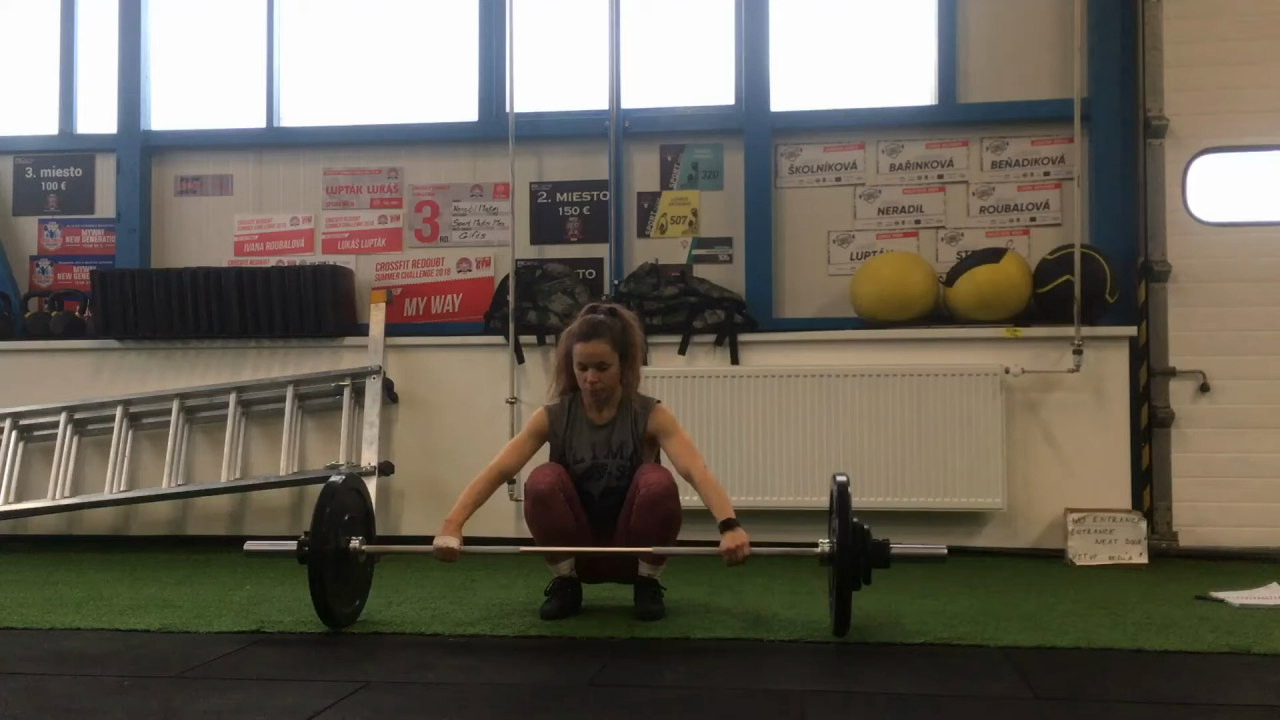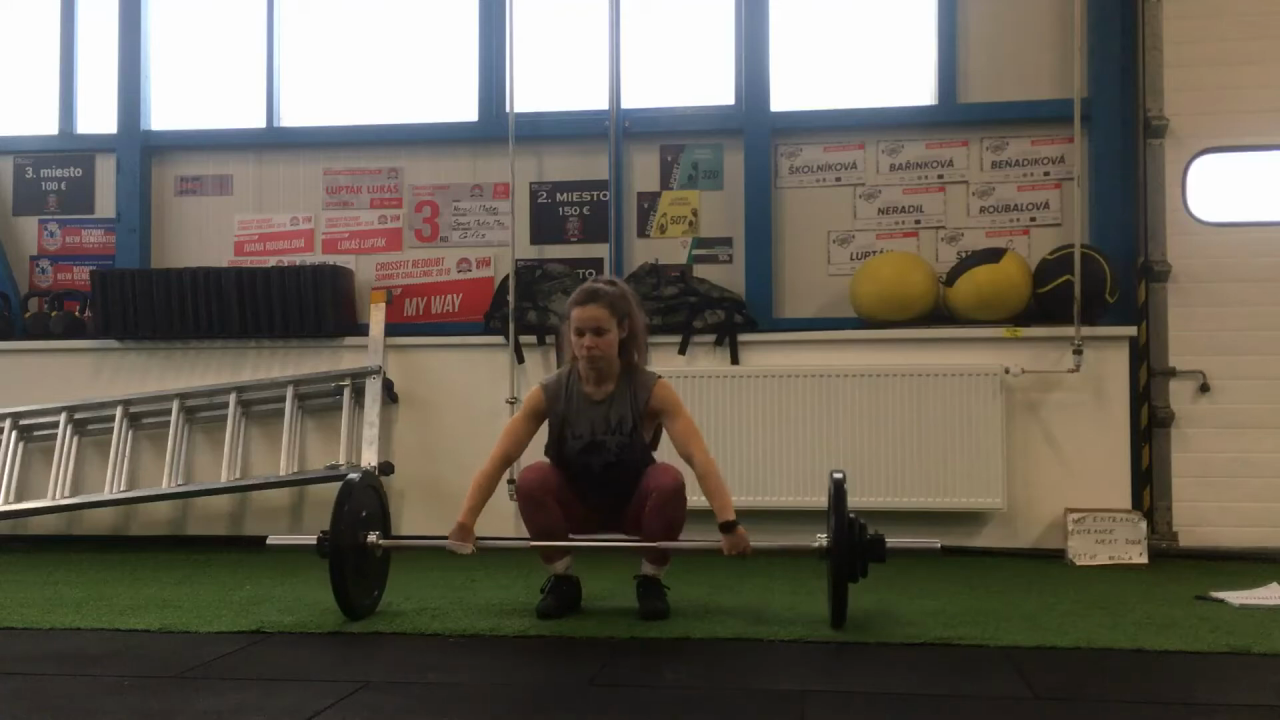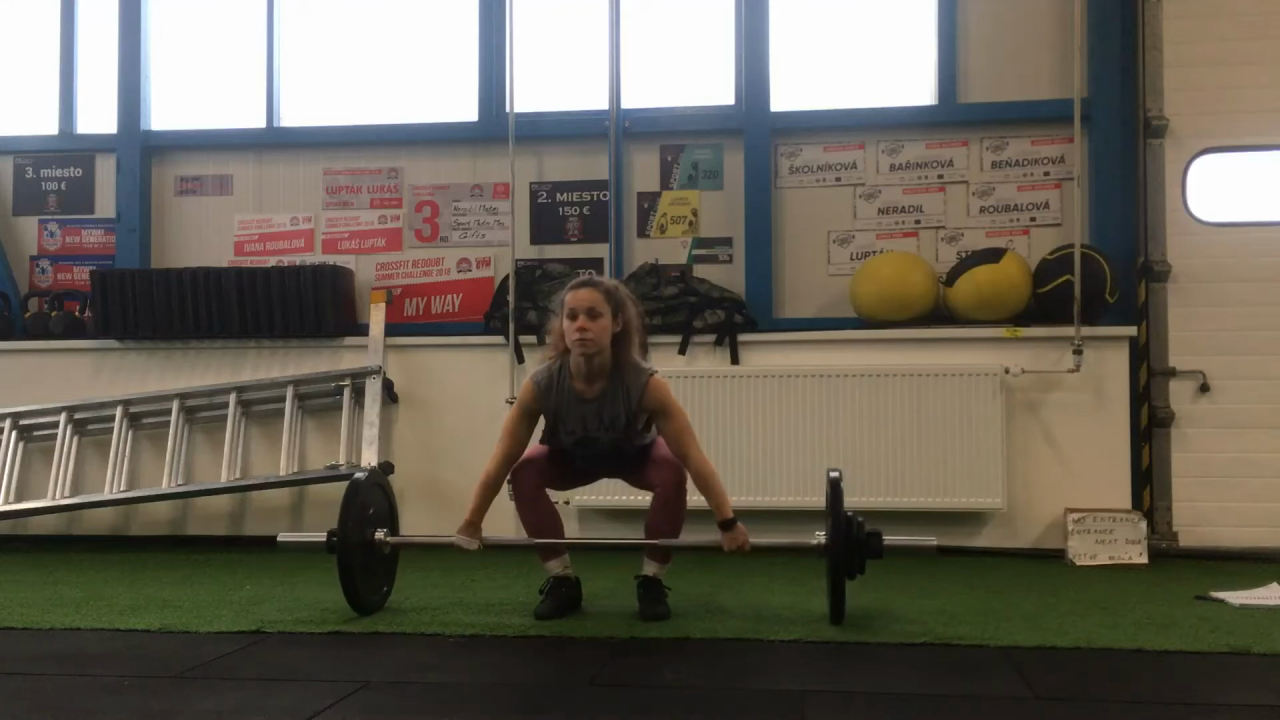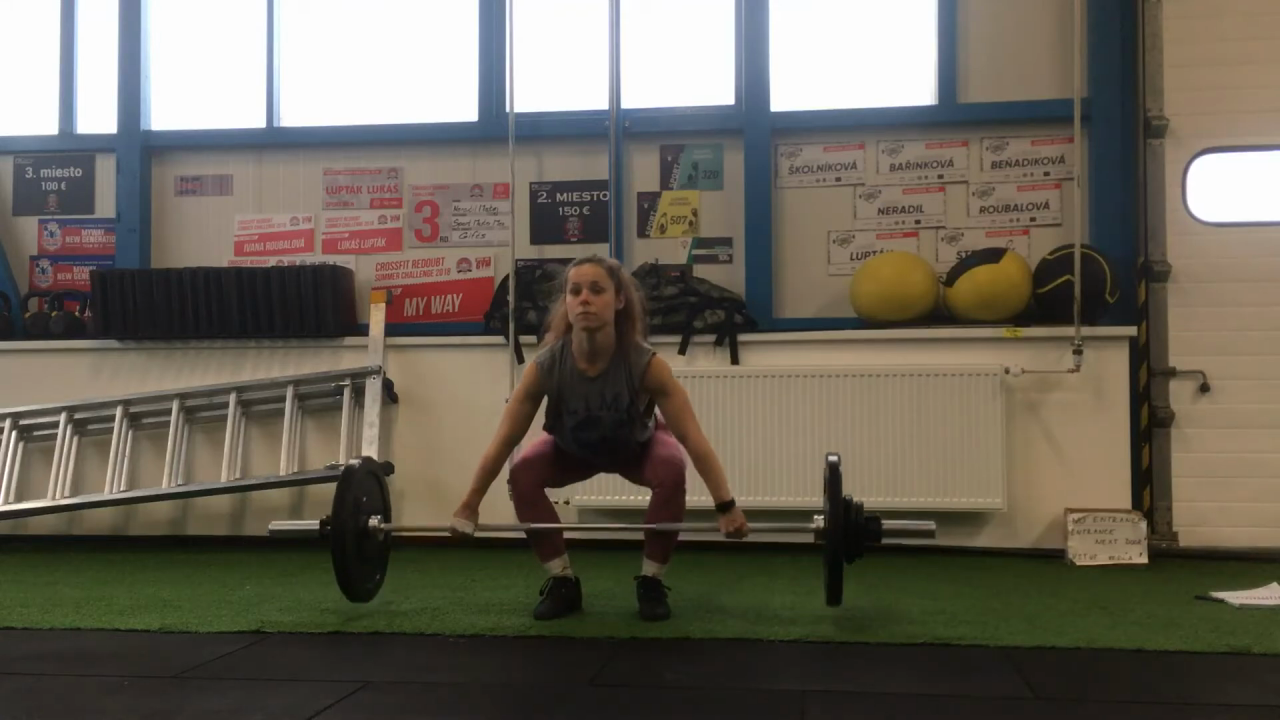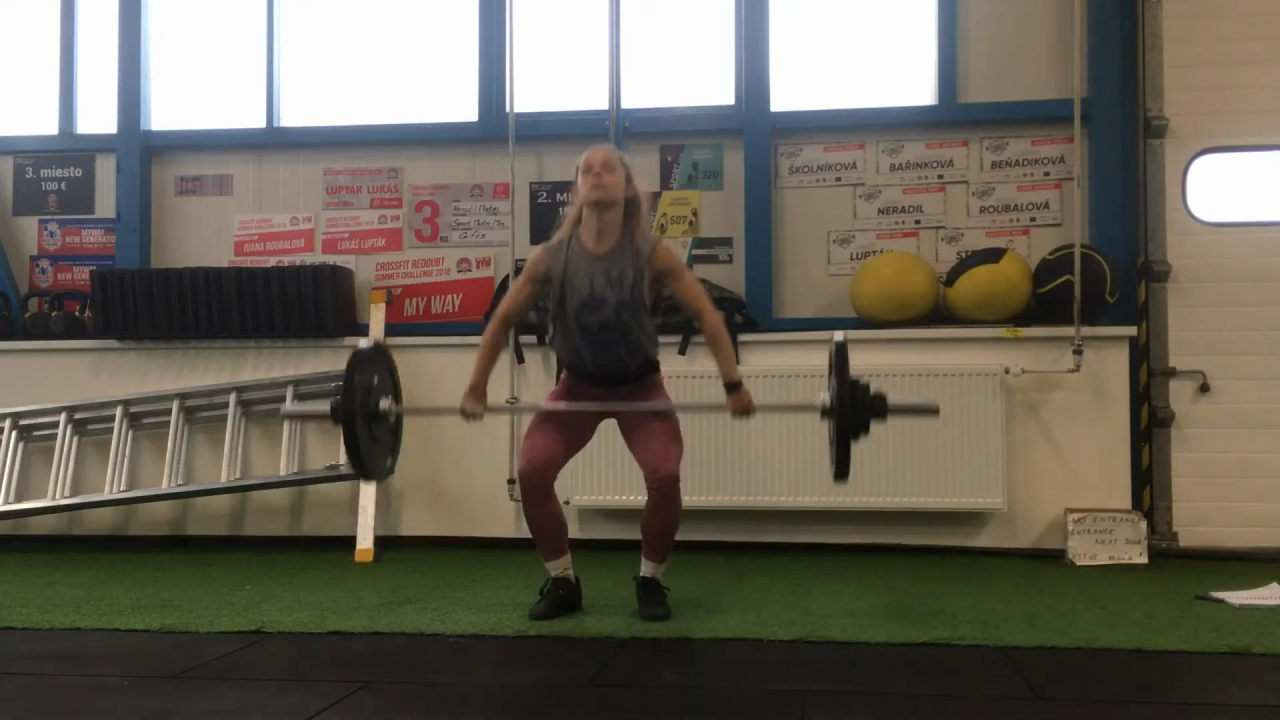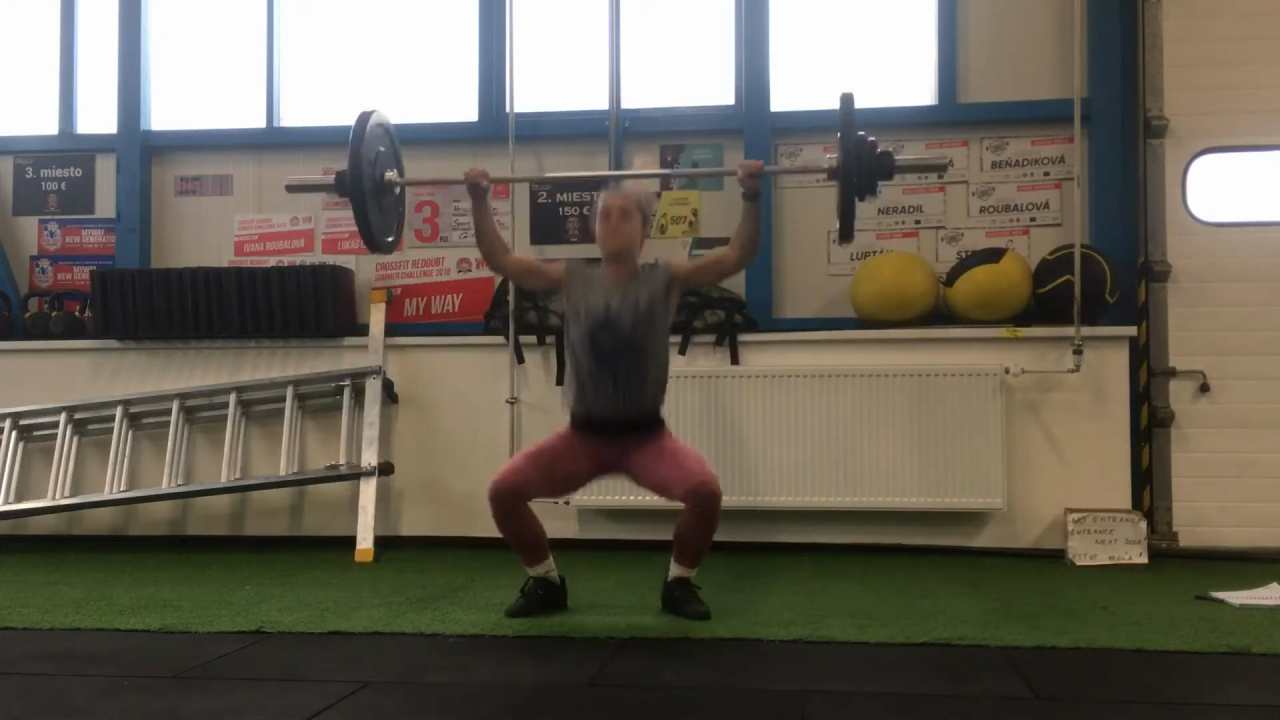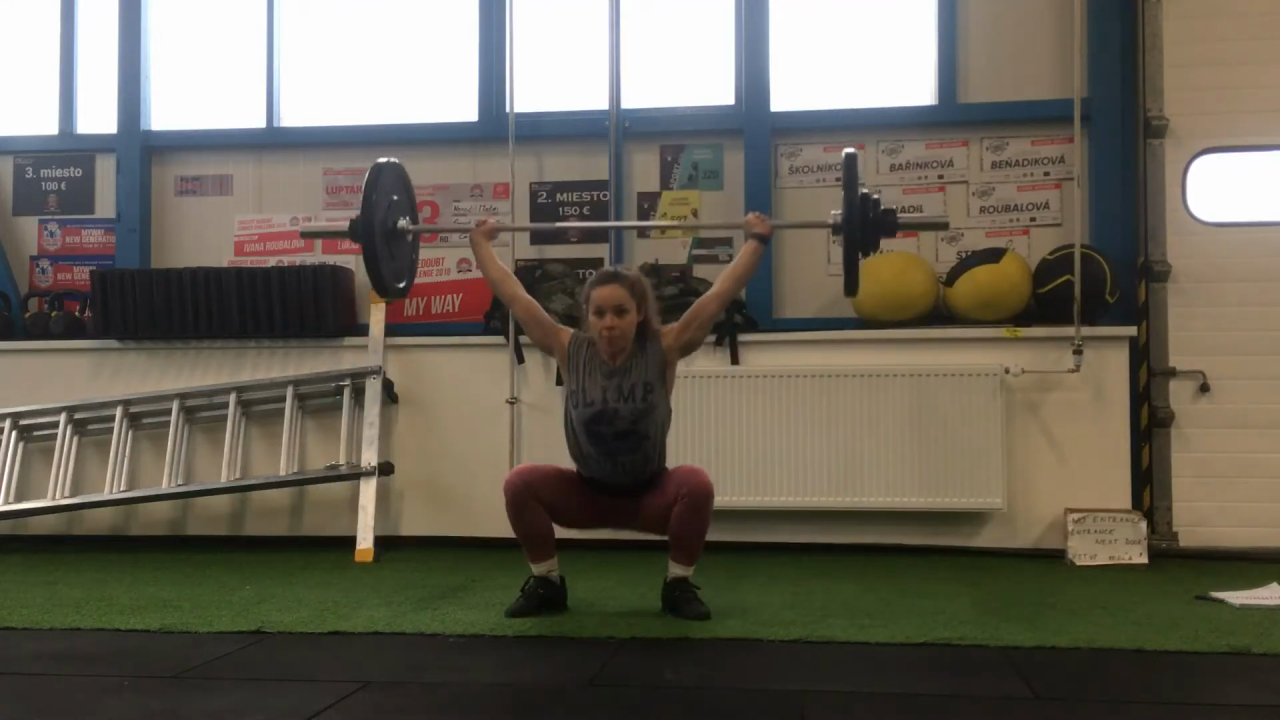
dt=0.5s
person 1, frame 1
left shoulder: (651, 416)
right shoulder: (552, 418)
left elbow: (697, 472)
right elbow: (498, 470)
left wrist: (730, 526)
right wrist: (452, 524)
left hip: (632, 552)
right hip: (576, 551)
left knee: (658, 482)
right knee: (543, 480)
left ankle: (647, 583)
right ankle: (566, 582)
person 1, frame 2
left shoulder: (652, 390)
right shoulder: (549, 393)
left elbow: (697, 456)
right elbow: (501, 457)
left wrist: (728, 524)
right wrist: (465, 522)
left hip: (633, 505)
right hip: (577, 505)
left knee: (668, 482)
right knee: (530, 479)
left ankle: (651, 581)
right ankle: (563, 580)
person 1, frame 3
left shoulder: (644, 384)
right shoulder: (541, 385)
left elbow: (691, 457)
right elbow: (502, 461)
left wrist: (728, 523)
right wrist: (472, 523)
left hip: (635, 454)
right hip: (572, 458)
left knee: (671, 474)
right knee: (524, 474)
left ankle: (651, 581)
right ankle: (562, 580)
person 1, frame 4
left shoulder: (646, 365)
right shoulder: (545, 367)
left elbow: (692, 438)
right elbow: (504, 439)
left wrist: (727, 506)
right wrist: (469, 505)
left hip: (636, 447)
right hip: (572, 449)
left knee: (670, 471)
right knee: (523, 475)
left ankle: (651, 581)
right ankle: (562, 580)
person 1, frame 5
left shoulder: (650, 252)
right shoulder: (552, 254)
left elbow: (705, 315)
right elbow: (504, 319)
left wrist: (732, 383)
right wrist: (477, 387)
left hip: (638, 383)
right hip: (578, 382)
left knee: (664, 473)
right knee: (532, 469)
left ankle: (650, 582)
right ankle: (562, 582)
person 1, frame 6
left shoulder: (665, 280)
right shoulder: (573, 279)
left elbow: (739, 255)
right elbow: (502, 261)
left wrist: (751, 194)
right wrist: (479, 200)
left hip: (644, 436)
right hip: (585, 436)
left knee: (704, 490)
right knee: (504, 490)
left ankle: (679, 583)
right ankle: (545, 582)
person 1, frame 7
left shoulder: (663, 351)
right shoulder: (569, 351)
left elbow: (719, 295)
right elbow: (513, 295)
left wrist: (757, 240)
right wrist: (480, 243)
left hip: (648, 493)
right hip: (588, 491)
left knee: (696, 484)
right knee: (519, 482)
left ankle: (678, 584)
right ankle: (546, 582)
